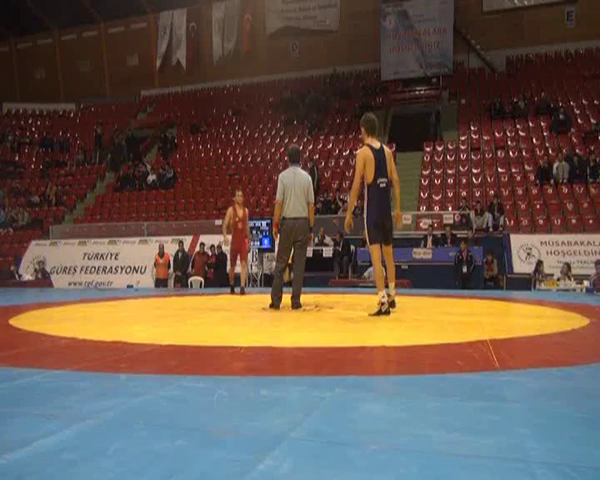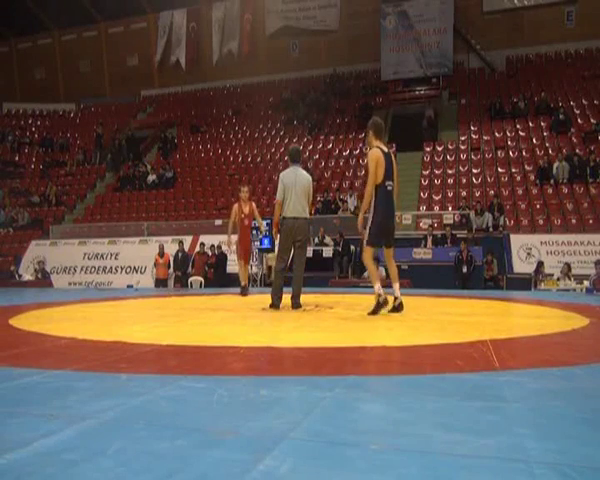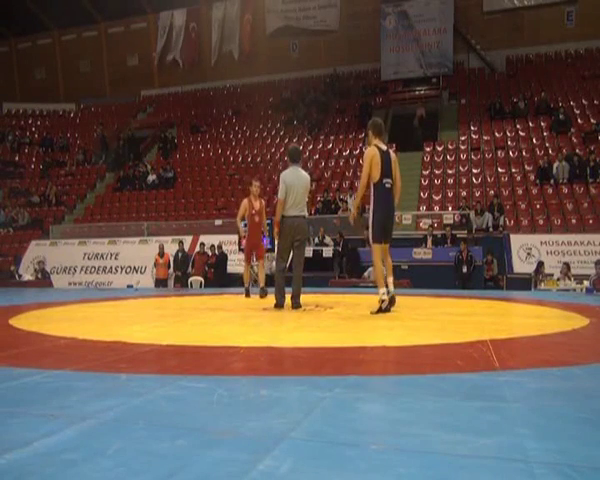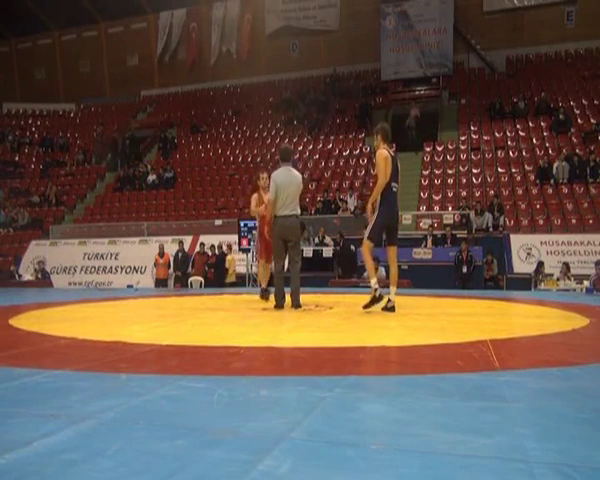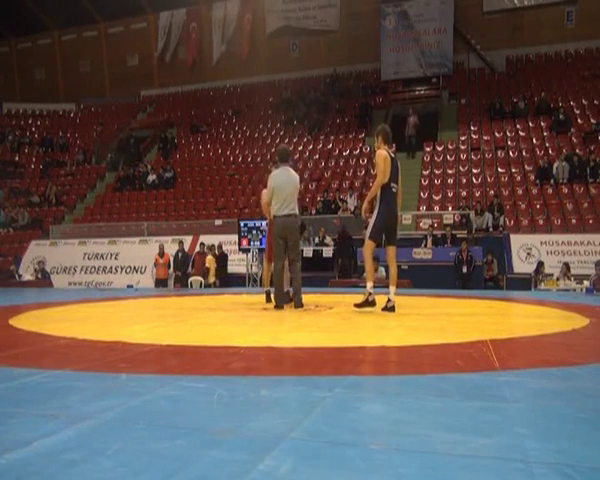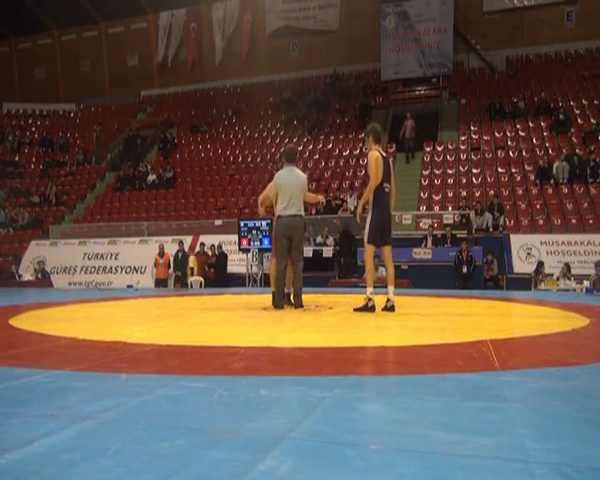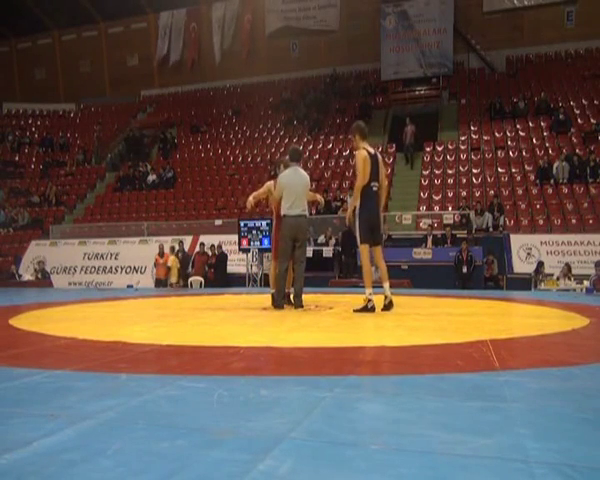
dt=0.5s
person 1, frame 1
left shoulder: (363, 152)
right shoulder: (387, 151)
left elbow: (356, 185)
right elbow: (396, 181)
left wrist: (349, 213)
right wrist: (398, 209)
left hip: (372, 209)
right hip: (387, 209)
left knee: (376, 257)
right knee: (388, 254)
left ankle: (383, 303)
right ankle: (391, 297)
person 1, frame 2
left shoulder: (373, 153)
right shoulder: (390, 154)
left elbow: (371, 184)
left wrist: (362, 212)
left hip: (378, 211)
right hip: (390, 211)
left knee: (367, 255)
right knee: (389, 257)
left ankle: (380, 295)
right ankle: (398, 299)
person 1, frame 3
left shoulder: (370, 151)
right shoulder: (391, 154)
left elbow: (364, 181)
right elbow: (398, 183)
left wrist: (355, 207)
left hip: (377, 207)
right hip: (390, 207)
left knee: (376, 254)
right knee: (385, 252)
left ankle: (383, 299)
right ankle: (390, 291)
person 1, frame 4
left shoulder: (381, 153)
right shoulder: (395, 157)
left elbow: (382, 181)
left wrist: (370, 202)
left hip: (382, 208)
right hip: (394, 210)
left knee: (366, 249)
right knee: (392, 257)
left ankle: (375, 291)
right ankle: (391, 301)
person 1, frame 5
left shoulder: (381, 153)
right shoulder: (395, 159)
left elbow: (380, 179)
left wrist: (367, 200)
left hip: (382, 207)
right hip: (393, 210)
left knee: (368, 249)
right knee: (391, 257)
left ankle: (370, 294)
right ankle: (391, 300)
person 1, frame 6
left shoulder: (373, 154)
right shoulder: (387, 158)
left elbow: (373, 182)
left wrist: (361, 204)
left hip: (376, 208)
right hip: (386, 209)
left knee: (369, 254)
right knee: (388, 257)
left ankle: (370, 300)
right ankle: (390, 300)
person 1, frame 7
left shoulder: (360, 153)
right shoulder: (377, 155)
left elbow: (360, 182)
right elbow: (383, 185)
left wrist: (351, 206)
left hip: (364, 207)
right hip: (376, 208)
left knee: (365, 254)
right knee: (378, 255)
left ankle: (369, 301)
right ankle: (387, 296)
person 2, frame 1
left shoulder: (283, 176)
right shoulder: (306, 177)
left elbow: (278, 202)
right elbow: (311, 205)
left wrist: (275, 224)
right wrist: (311, 228)
left hip: (287, 222)
right hip: (302, 222)
left knee: (281, 262)
right knee: (299, 264)
left ankle: (276, 300)
right ankle: (296, 301)
person 2, frame 2
left shoulder: (284, 175)
right shoulder: (307, 177)
left elbow: (279, 202)
left wrist: (275, 223)
left hip: (287, 222)
right hip: (303, 222)
left knee: (281, 262)
right knee: (299, 264)
left ankle: (276, 300)
right ankle: (296, 300)
person 2, frame 3
left shoulder: (285, 175)
right shoulder: (306, 177)
left elbow: (281, 201)
left wrist: (276, 223)
left hip: (287, 221)
right hip: (301, 221)
left knee: (281, 262)
right knee: (298, 263)
left ankle: (280, 299)
right ankle: (295, 300)
person 2, frame 4
left shoulder: (275, 175)
right shoulder: (298, 176)
left elbow: (271, 201)
left hip: (279, 221)
right hip: (294, 220)
left knee: (278, 262)
right knee: (295, 261)
left ankle: (279, 300)
right ankle: (295, 299)
person 2, frame 5
left shoulder: (274, 176)
right shoulder: (295, 176)
left elbow: (268, 200)
left wrist: (270, 214)
left hip: (278, 220)
right hip: (292, 219)
left knee: (278, 262)
right knee: (295, 261)
left ankle: (279, 300)
right ankle: (297, 299)
person 2, frame 6
left shoulder: (279, 176)
right shoulder: (303, 177)
left elbow: (272, 198)
right wrist: (317, 198)
left hip: (282, 220)
right hip: (297, 220)
left knee: (281, 261)
right knee: (297, 262)
left ankle: (279, 300)
right ankle: (298, 299)
person 2, frame 7
left shoulder: (283, 176)
right shoulder: (305, 177)
left elbow: (276, 198)
right wrist: (316, 197)
left hip: (287, 220)
right hip: (302, 220)
left knee: (283, 261)
right knee: (300, 262)
left ankle: (279, 299)
right ankle: (298, 299)
person 3, frame 1
left shoulder: (246, 210)
right shoulder: (231, 210)
right elbow: (224, 225)
left wrist: (248, 239)
right wrist: (225, 236)
left hip: (243, 241)
right hip: (234, 241)
left knee: (244, 264)
right knee: (232, 266)
left ankle: (242, 287)
right ankle: (232, 285)
person 3, frame 2
left shoulder: (252, 205)
right shoulder: (236, 206)
left elbow: (257, 218)
right elbow: (231, 223)
left wrist: (262, 227)
right wrist: (229, 237)
left hip: (249, 238)
right hip: (240, 239)
left knee: (246, 264)
right knee: (241, 263)
left ankle: (244, 286)
right ankle: (243, 286)
person 3, frame 3
left shoulder: (262, 202)
right shoulder: (246, 202)
right elbow: (238, 218)
left wrist: (266, 234)
right wrist: (241, 230)
left hip: (259, 237)
right hip: (249, 237)
left knee: (261, 263)
right knee: (247, 264)
left ankle: (262, 288)
right ankle: (246, 288)
person 3, frame 4
right shoulder: (255, 196)
right elbow: (252, 211)
right wrist: (260, 209)
left hip: (271, 233)
right hip: (261, 232)
left knee: (268, 263)
right knee: (262, 261)
left ankle: (263, 288)
right ankle: (264, 289)
person 3, frame 5
right shoulder: (266, 191)
right elbow: (265, 208)
right hip: (272, 228)
left knee: (285, 261)
right knee: (268, 262)
left ankle: (286, 293)
right ankle: (267, 293)
person 3, frame 6
left shoulder: (295, 186)
right shoulder: (274, 185)
left elbow: (307, 197)
right elbow: (262, 199)
left wrist: (318, 197)
right wrist: (260, 206)
left hip: (292, 224)
right hip: (279, 223)
left knee: (290, 260)
right knee: (276, 259)
left ankle: (287, 295)
right ankle: (274, 294)
person 3, frame 7
right shoulder: (271, 185)
right elbow: (258, 194)
left wrist: (316, 196)
right wrist: (251, 198)
right hip: (278, 224)
left knee: (289, 262)
right knee: (275, 261)
left ankle: (288, 294)
right ankle: (274, 295)
